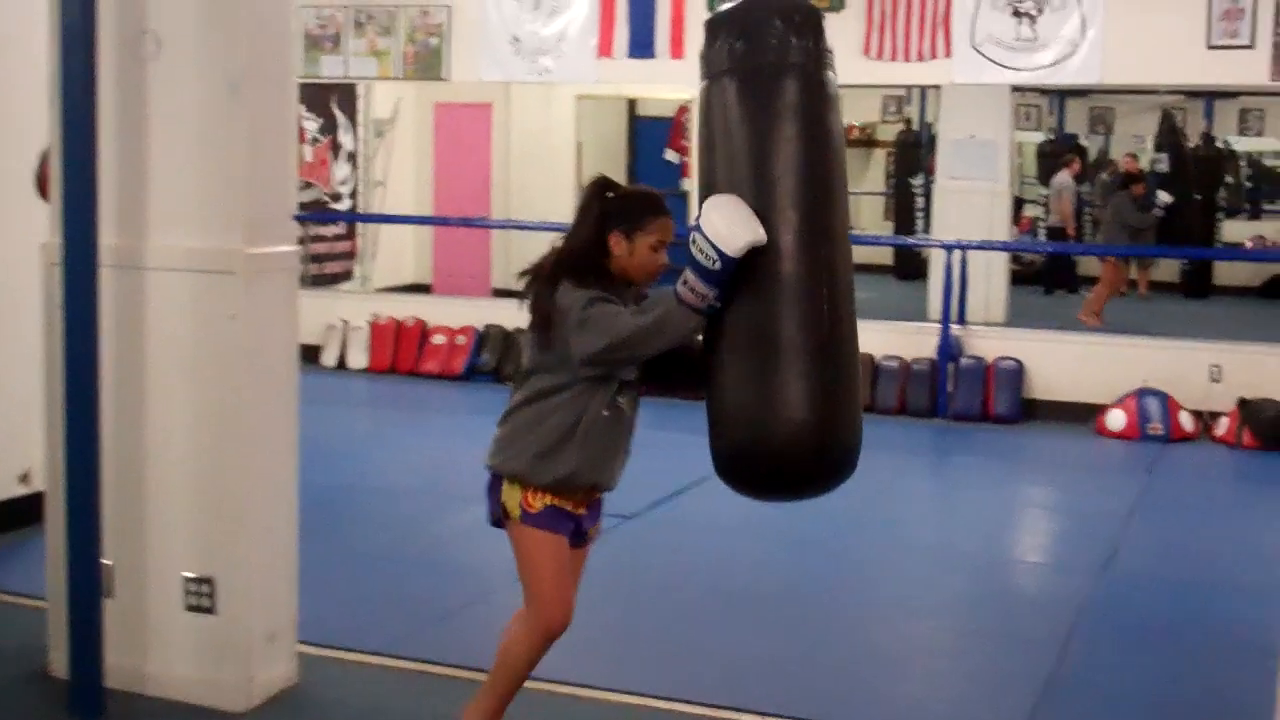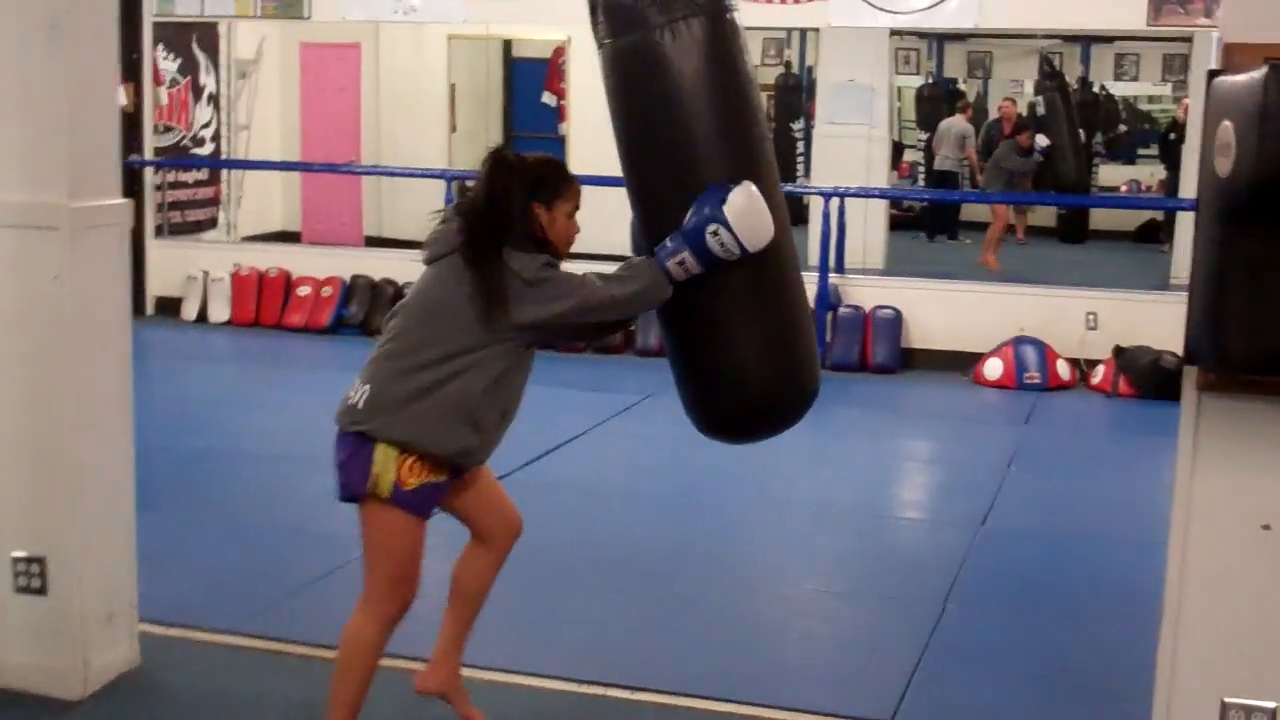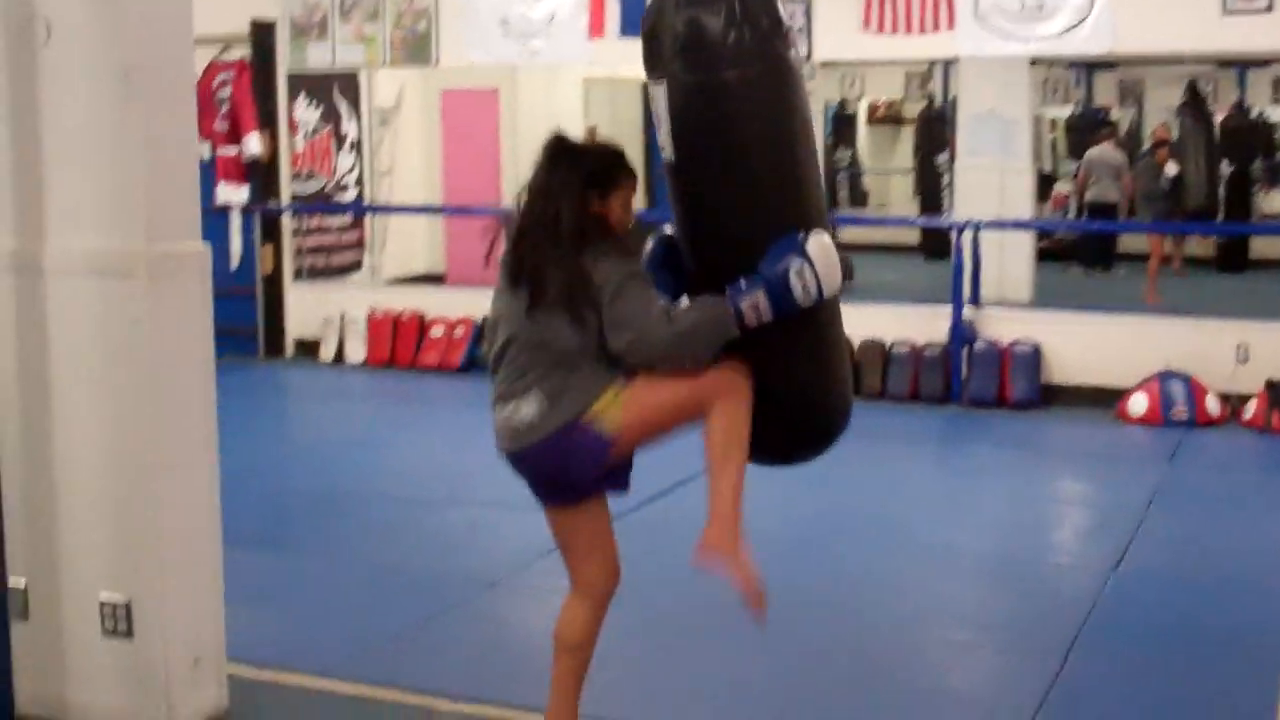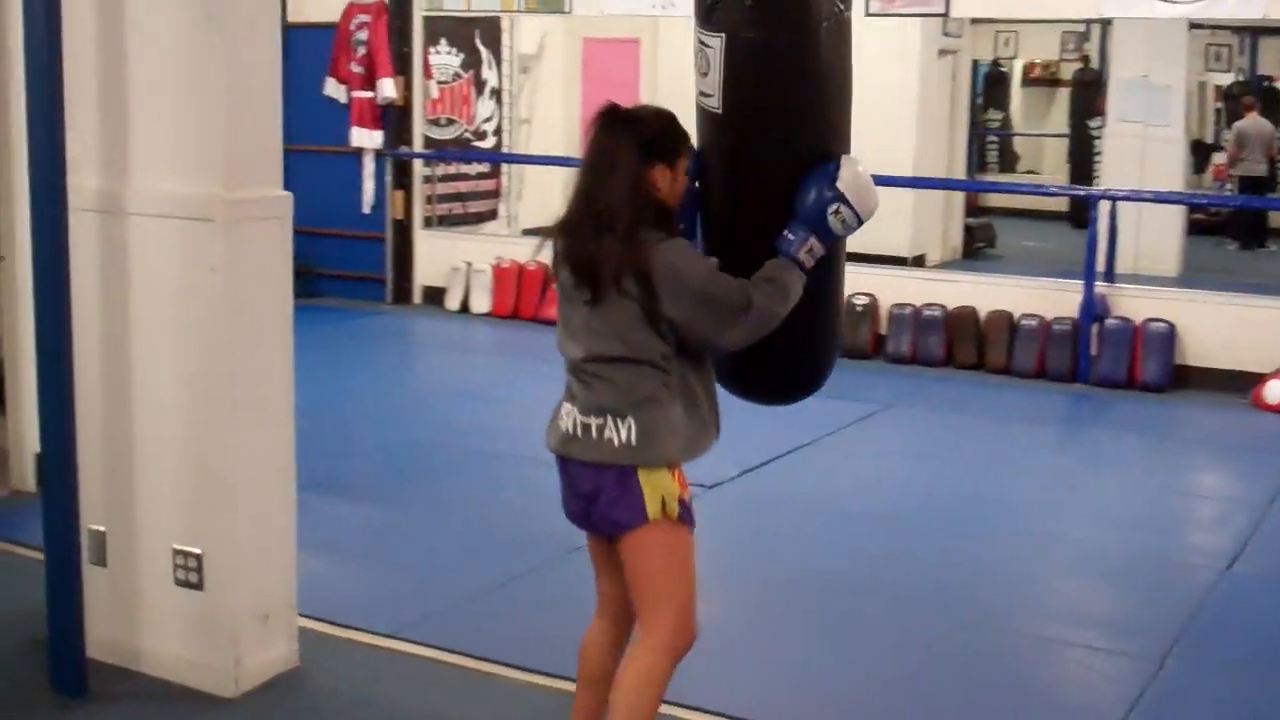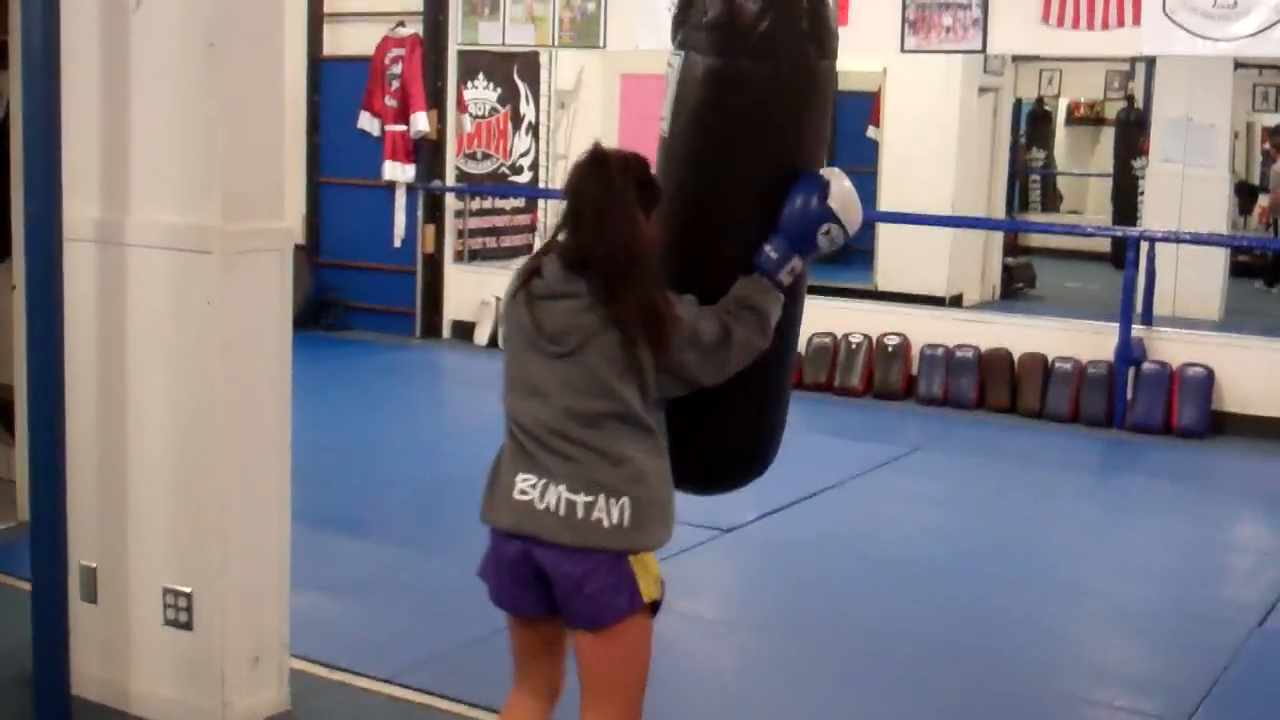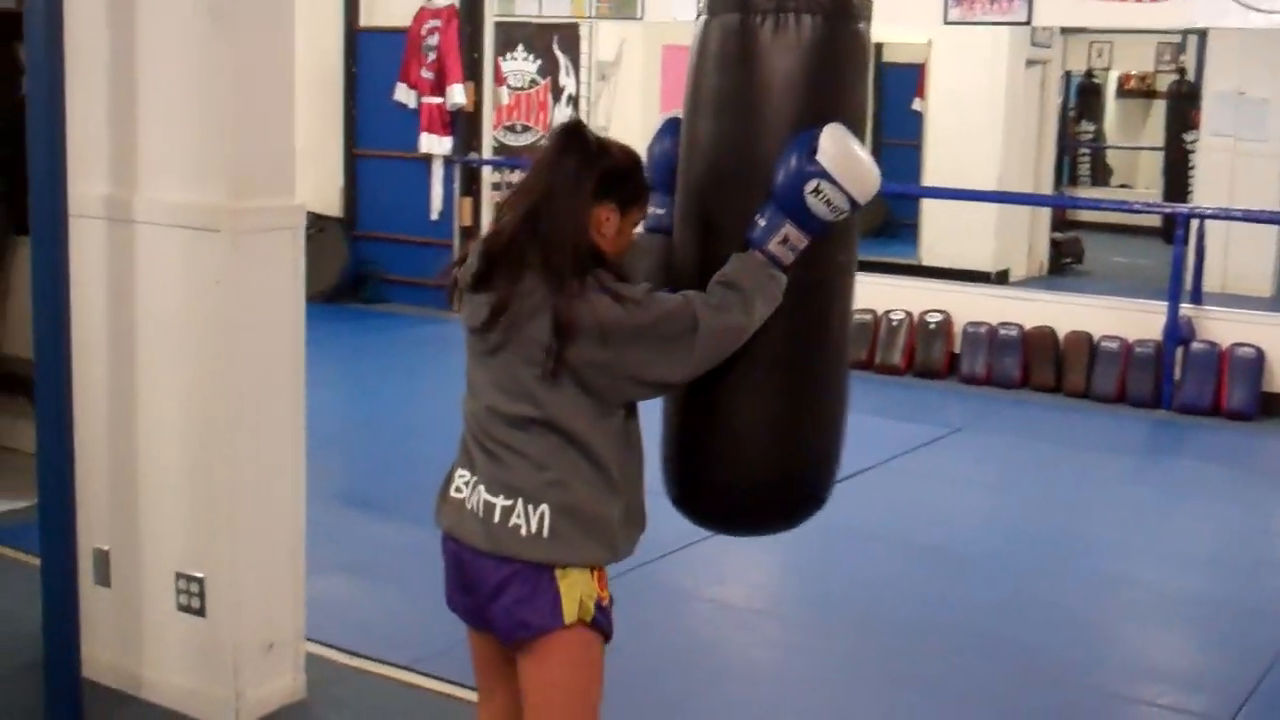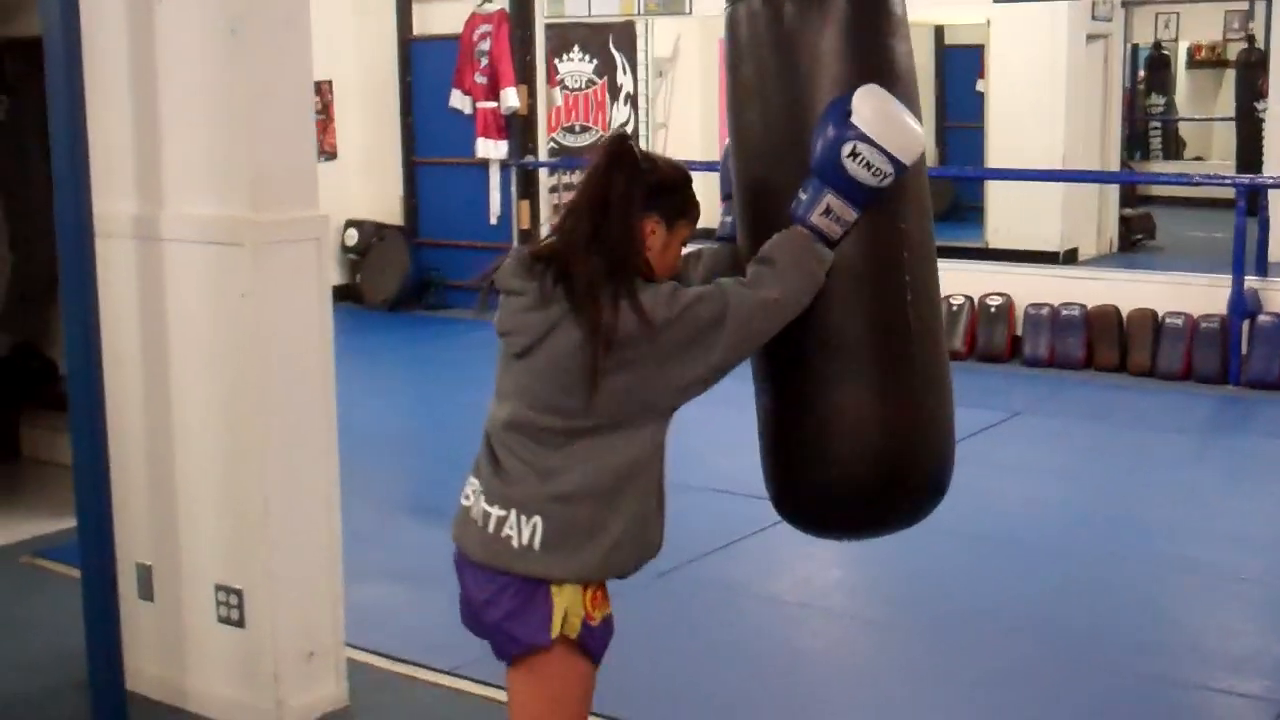
dt=0.4s
person 1, frame 1
left shoulder: (626, 300)
right shoulder: (572, 304)
left elbow: (665, 358)
right elbow: (635, 336)
left hip: (582, 480)
right hip: (533, 474)
left knee: (542, 610)
right knee: (551, 615)
person 1, frame 2
left shoulder: (489, 257)
right shoulder: (514, 274)
left elbow: (581, 311)
right elbow: (598, 298)
left wrist: (657, 264)
right wrist: (683, 255)
left hip: (429, 436)
right hip: (394, 437)
left knee: (501, 528)
right knee: (388, 598)
left ankle: (443, 669)
person 1, frame 3
left shoulder: (532, 257)
right shoulder: (592, 263)
right elbow: (658, 341)
left wrist: (652, 283)
right wrist: (752, 300)
left hip: (537, 432)
right hip: (572, 422)
left knee: (595, 580)
right knee: (731, 380)
right ankle: (723, 537)
person 1, frame 4
left shoulder: (577, 242)
right shoulder: (663, 258)
right elbow: (740, 317)
left wrist: (672, 212)
right wrist: (803, 243)
left hip: (582, 447)
right hip: (636, 455)
left knee: (616, 609)
right knee: (666, 634)
person 1, frame 5
left shoulder: (529, 289)
right shoulder: (645, 310)
right elbow: (724, 346)
right wrist: (783, 258)
left hip: (520, 519)
right hip: (603, 532)
person 1, frame 6
left shoulder: (496, 276)
right shoulder: (591, 309)
right elbow: (707, 327)
left wrist: (664, 213)
right wrist: (784, 230)
left hip: (473, 529)
right hip: (546, 548)
person 1, frame 7
left shoulder: (542, 286)
right shoulder: (634, 319)
right elbow: (755, 303)
left wrist: (738, 238)
right wrist: (830, 206)
left hip: (489, 538)
right hip: (548, 560)
